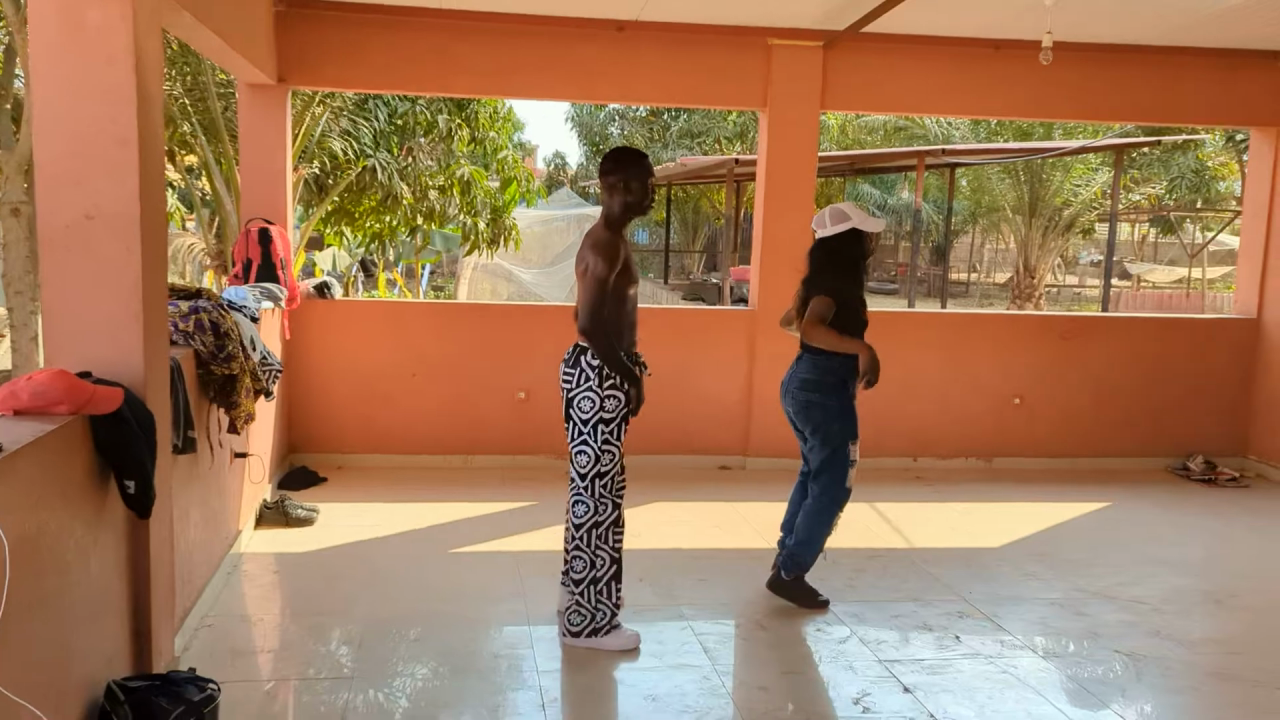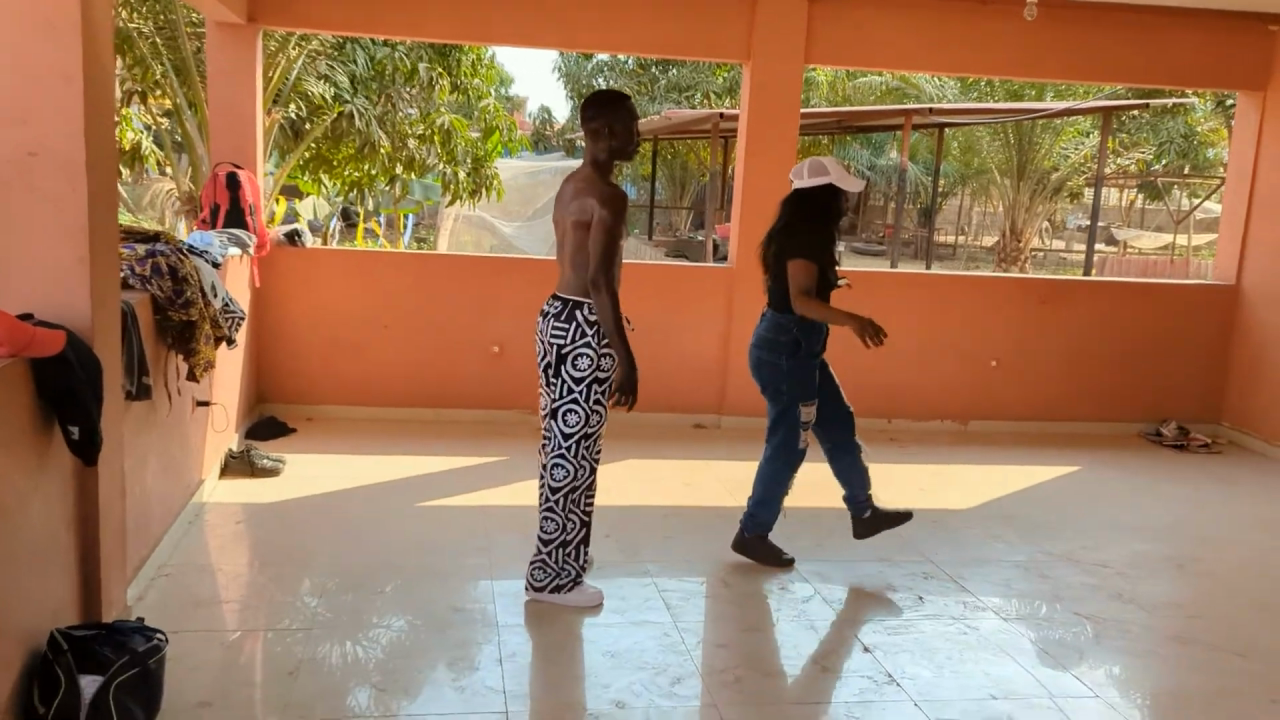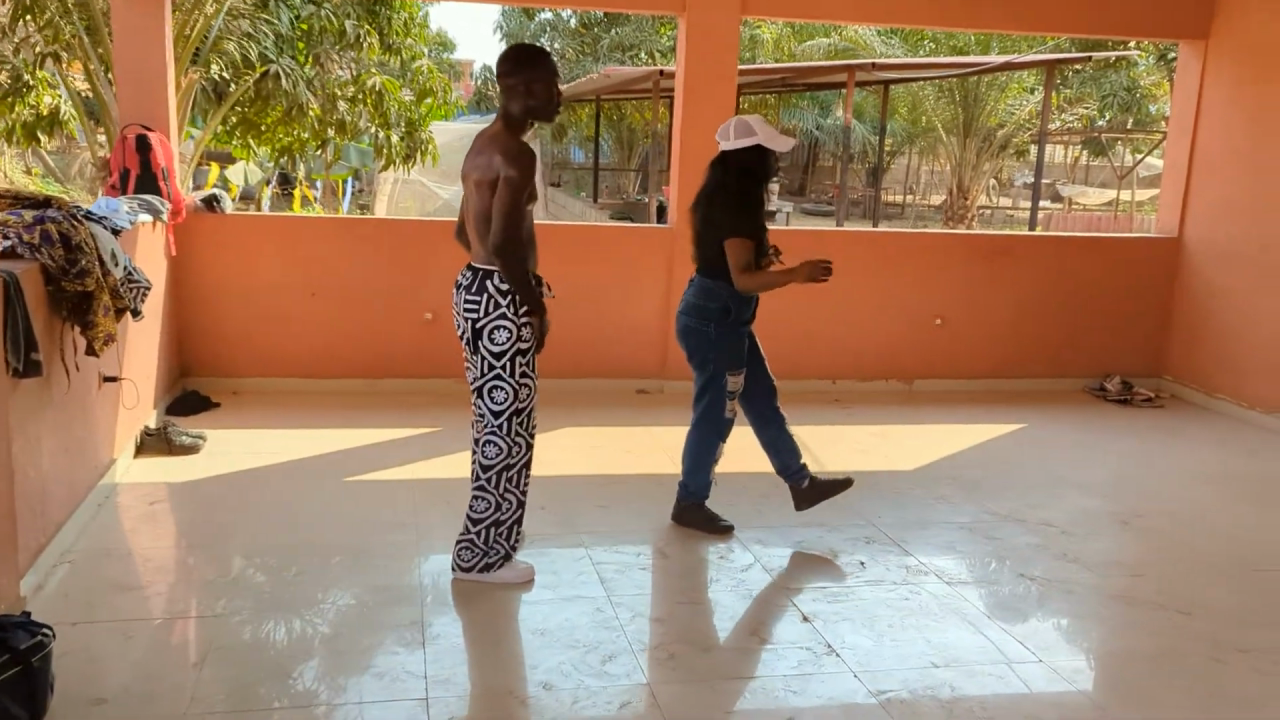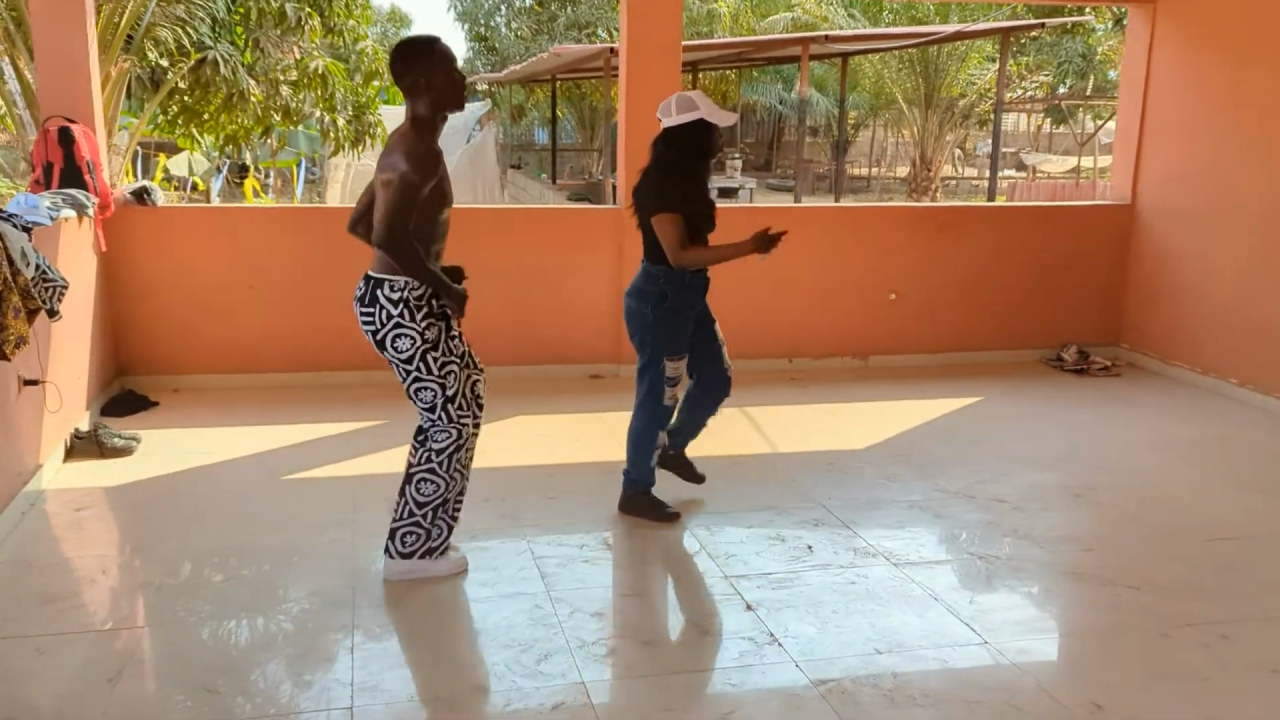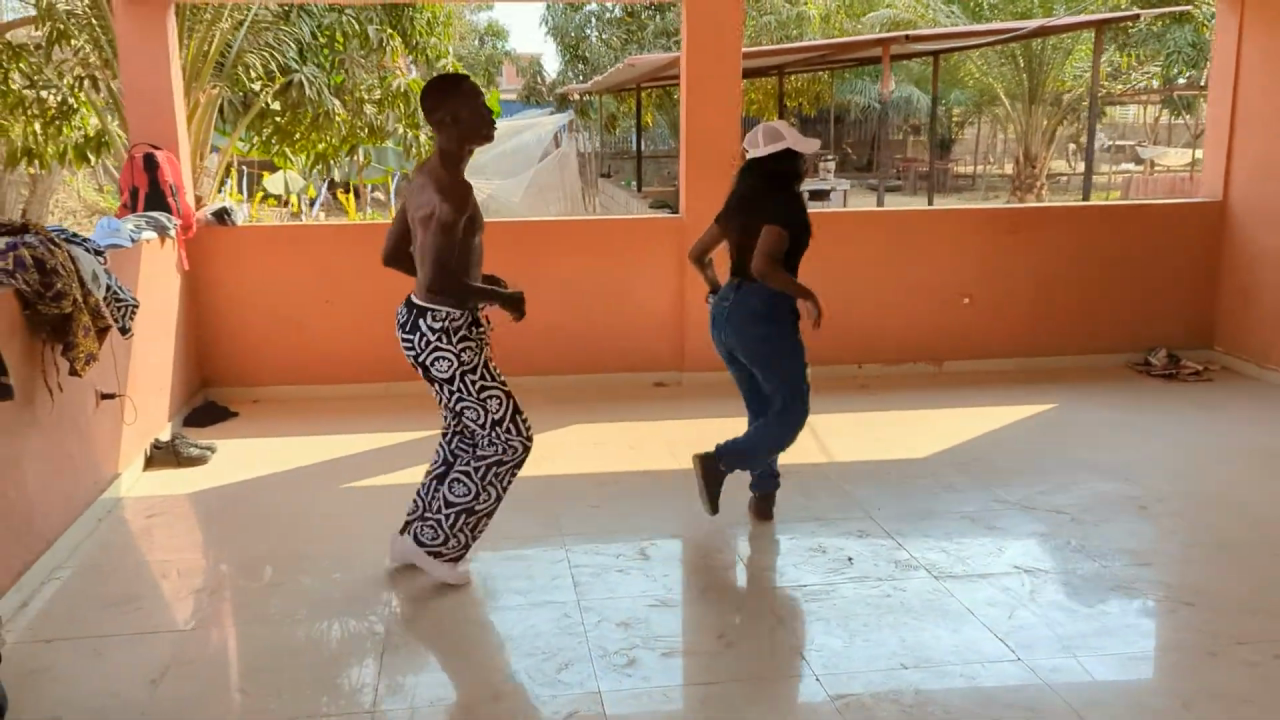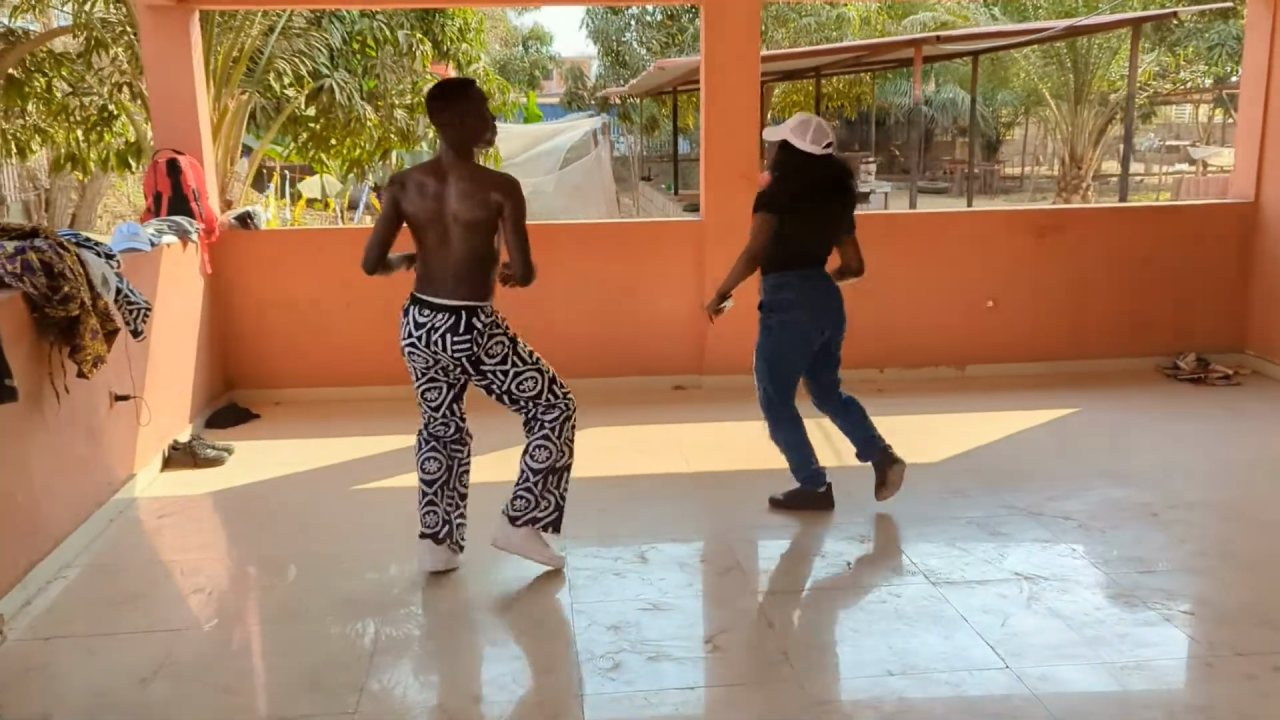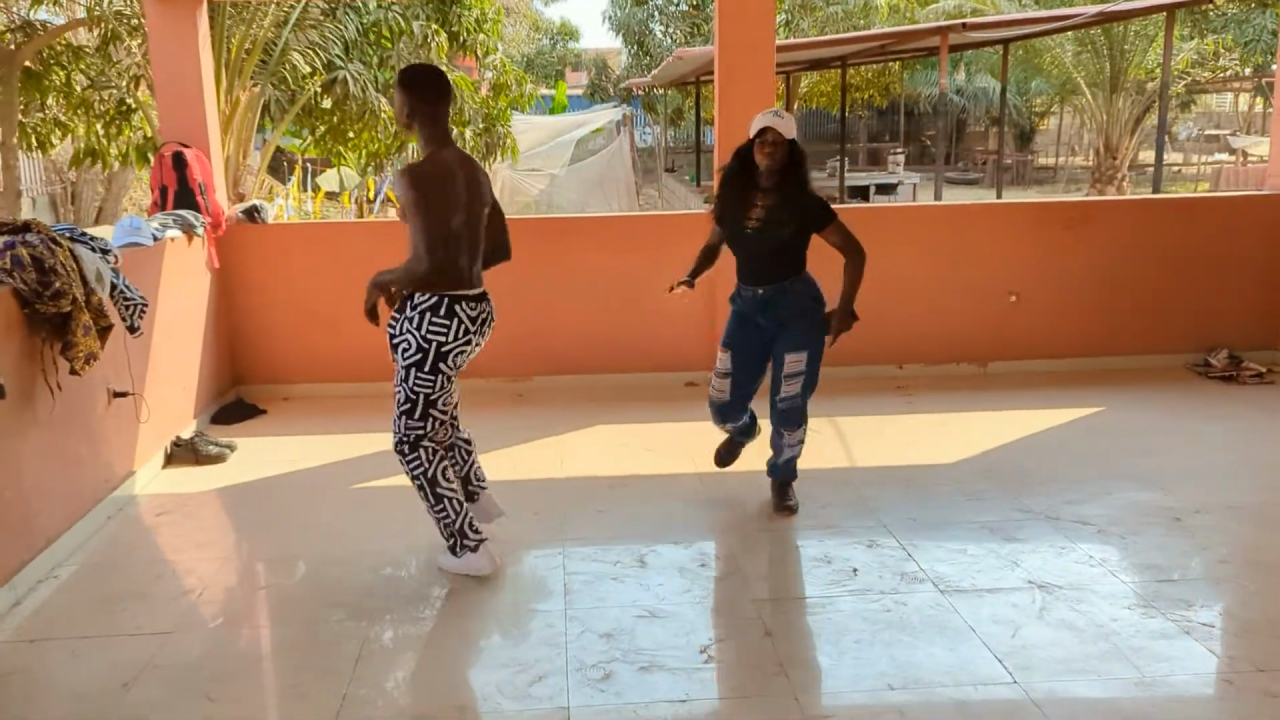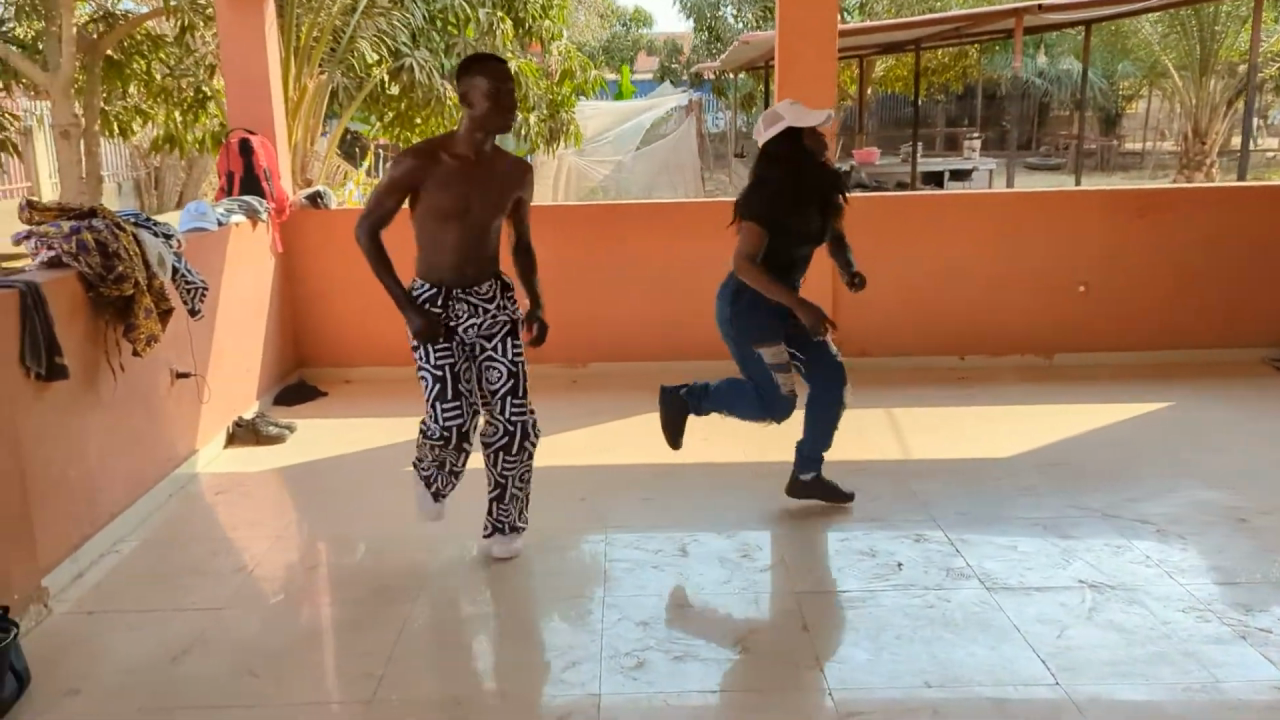
dt=0.5s
person 1, frame 1
left shoulder: (609, 239)
right shoulder: (606, 244)
right elbow: (588, 324)
left wrist: (626, 370)
right wrist: (631, 376)
left hip: (599, 371)
right hip: (597, 374)
left knee: (593, 488)
right knee: (599, 494)
left ankle: (583, 591)
right ankle: (588, 620)
person 1, frame 2
left shoulder: (574, 184)
right shoulder: (608, 196)
right elbow: (600, 280)
right wrist: (625, 358)
left hip: (558, 316)
right hip: (584, 327)
left knee: (561, 444)
right knee: (576, 453)
left ankle: (554, 561)
right ankle: (553, 577)
person 1, frame 3
left shoulder: (483, 144)
right shoulder: (515, 154)
right elbow: (503, 242)
right wrist: (537, 305)
left hip: (477, 287)
right hip: (503, 297)
left knee: (494, 421)
right knee: (507, 429)
left ankle: (487, 537)
right ankle: (481, 556)
person 1, frame 4
left shoulder: (407, 145)
right shoulder: (419, 152)
left elbow: (358, 223)
right elbow: (388, 237)
right wrist: (441, 288)
left hip: (405, 296)
right hip: (399, 302)
left knee: (467, 386)
right knee: (444, 420)
left ankle: (424, 511)
right ankle: (411, 550)
person 1, frame 5
left shoulder: (428, 177)
right shoulder: (452, 189)
left elbow: (391, 256)
right elbow: (435, 283)
right wrist: (498, 297)
left hip: (433, 322)
right hip: (443, 329)
left knee: (469, 435)
right knee: (508, 438)
left ankle: (424, 538)
right ankle: (429, 543)
person 1, frame 6
left shoulder: (403, 185)
right shoulder: (501, 188)
left elbow: (371, 263)
right elbow: (525, 275)
right wrist: (506, 270)
left hip: (420, 325)
right hip: (476, 329)
left knee: (441, 430)
right knee: (554, 411)
left ankle: (438, 541)
right ankle: (523, 524)
person 1, frame 7
left shoulder: (416, 178)
right shoulder: (475, 172)
left elbow: (428, 265)
right elbow: (500, 251)
left wrist: (383, 281)
left hip: (430, 319)
right hip: (474, 310)
left knee: (413, 439)
right knee: (435, 406)
left ankle: (471, 547)
right ankle: (474, 495)
person 1, frame 8
left shoulder: (517, 172)
right shoulder: (418, 161)
right elbow: (365, 229)
left wrist: (536, 305)
right wrist: (409, 309)
left hip: (492, 300)
right hip: (433, 301)
left knee: (512, 419)
right knee: (449, 420)
left ankle: (504, 524)
right ankle: (433, 480)
person 2, frame 1
left shoulder: (822, 278)
right shoulder: (837, 281)
left elbow: (788, 321)
right elbow: (810, 326)
right wrist: (863, 349)
left hip: (802, 383)
right hip: (826, 390)
left knee: (814, 476)
right knee: (832, 488)
left ankle: (787, 555)
right ankle: (788, 573)
person 2, frame 2
left shoulder: (799, 234)
right shoulder: (804, 238)
left elbow: (802, 289)
right elbow: (800, 303)
left wrist: (825, 283)
right wrist: (851, 319)
left hip: (798, 349)
right hip: (785, 350)
left knee: (839, 426)
right knee: (788, 445)
left ankle: (864, 513)
right ankle: (751, 535)
person 2, frame 3
left shoulder: (731, 199)
right shoulder: (733, 205)
right elbow: (743, 278)
left wrist: (766, 258)
right wrist: (798, 272)
left hip: (725, 316)
right hip: (712, 318)
left knee: (762, 399)
right knee: (716, 412)
left ankle: (801, 483)
right ankle: (689, 504)
person 2, frame 4
left shoulder: (683, 180)
right shoulder: (665, 183)
right elbow: (679, 254)
right wrist: (747, 247)
left hip: (684, 299)
right hip: (660, 301)
left knee: (715, 378)
right knee: (657, 395)
left ankle: (672, 448)
right ankle: (636, 492)
person 2, frame 5
left shoulder: (743, 201)
right shoulder: (784, 204)
left elbow: (696, 254)
right elbow: (764, 266)
left wrist: (717, 290)
right wrist: (806, 293)
left hip: (725, 314)
right hip: (762, 318)
left knee: (764, 408)
right knee: (789, 413)
left ankle: (763, 491)
right ankle: (718, 461)
person 2, frame 6
left shoulder: (775, 198)
right shoulder: (833, 201)
left elbow: (755, 252)
right elbow: (855, 267)
left wrist: (720, 294)
left hip: (788, 308)
right hip: (826, 301)
left knee: (777, 402)
right knee: (827, 392)
left ankle: (814, 487)
right ankle: (881, 455)
person 2, frame 7
left shoulder: (804, 204)
right shoulder: (734, 198)
left elbow: (854, 253)
right elbow: (713, 244)
left wrist: (845, 307)
right wrist: (692, 275)
left hip: (796, 309)
right hip: (748, 308)
left knee: (788, 404)
right knee: (724, 401)
left ankle: (783, 479)
right ankle: (743, 430)
person 2, frame 8
left shoulder: (819, 184)
right shoulder: (767, 192)
left elbow: (835, 236)
right elbow: (745, 262)
left wrist: (848, 268)
right wrist: (800, 305)
left hip: (779, 301)
right hip: (747, 303)
left knee: (829, 378)
right knee: (776, 400)
left ankle: (807, 474)
right ankle: (683, 399)
